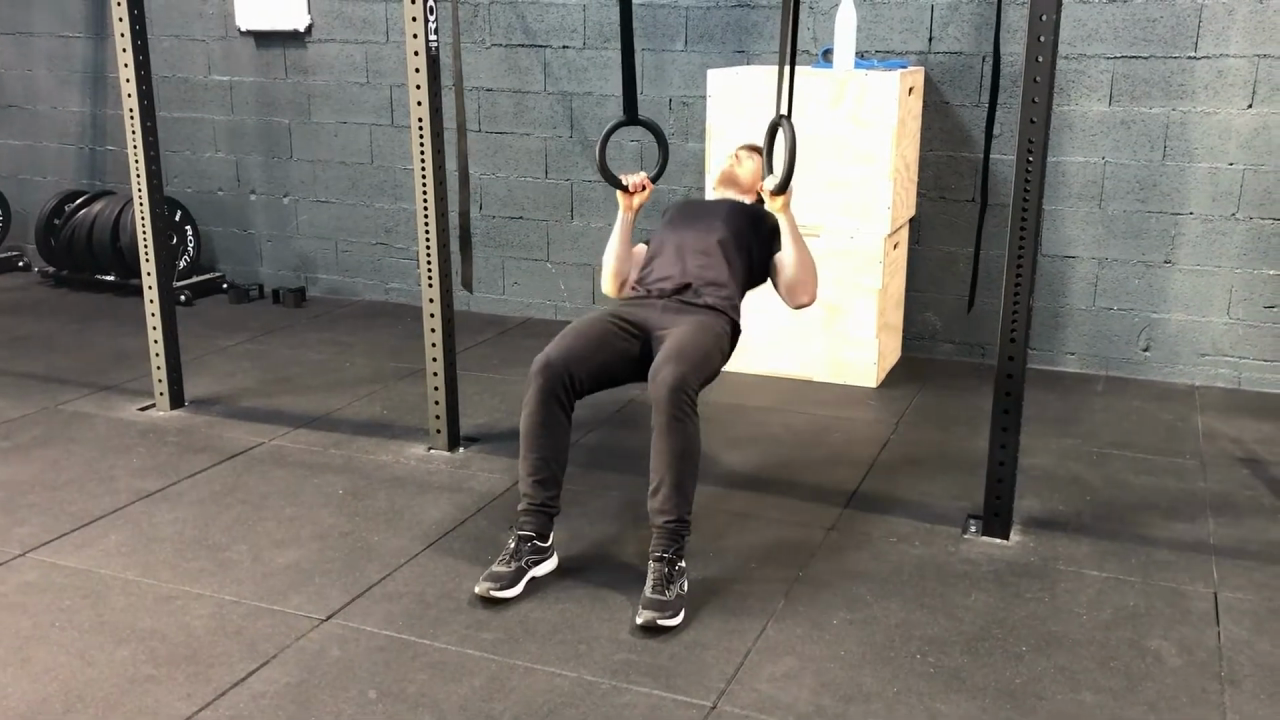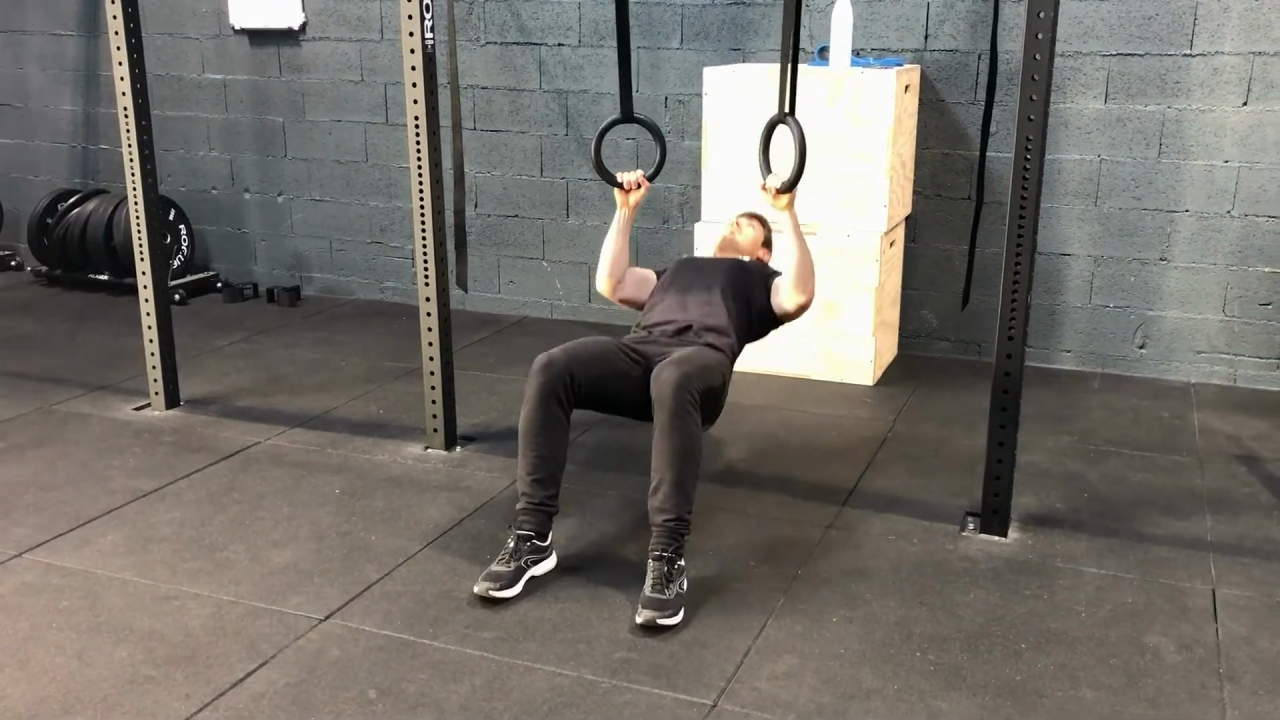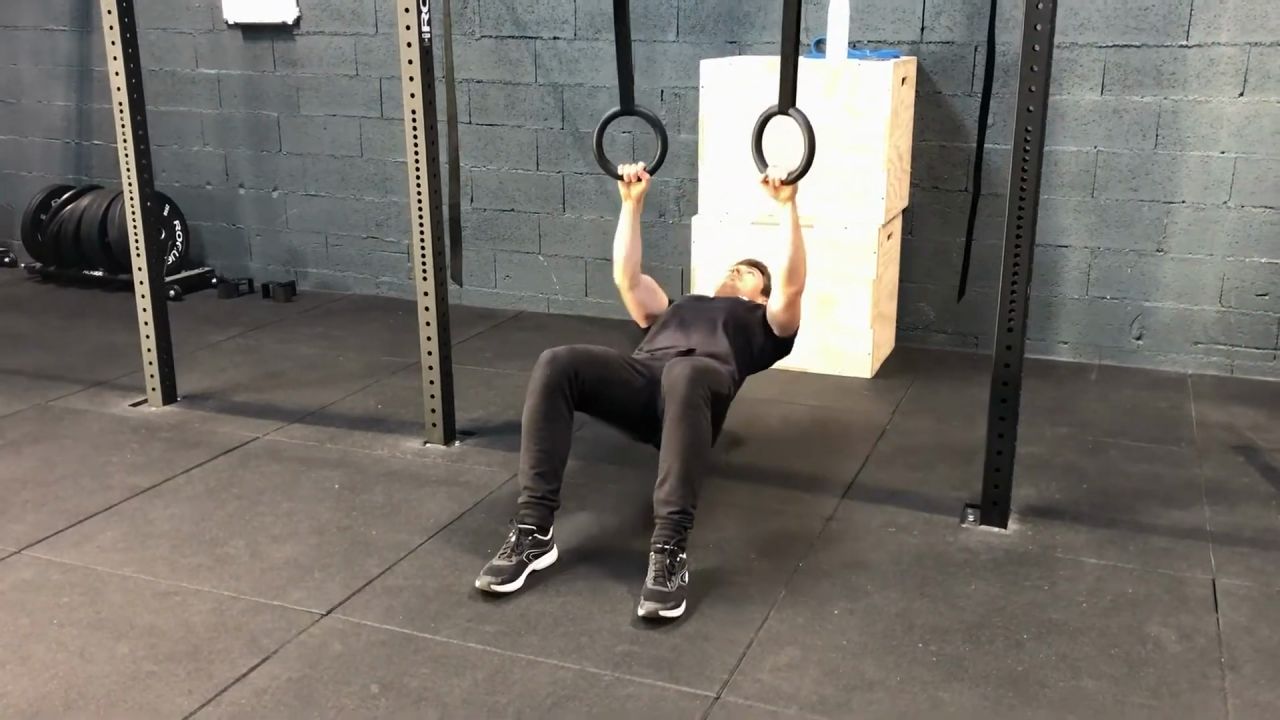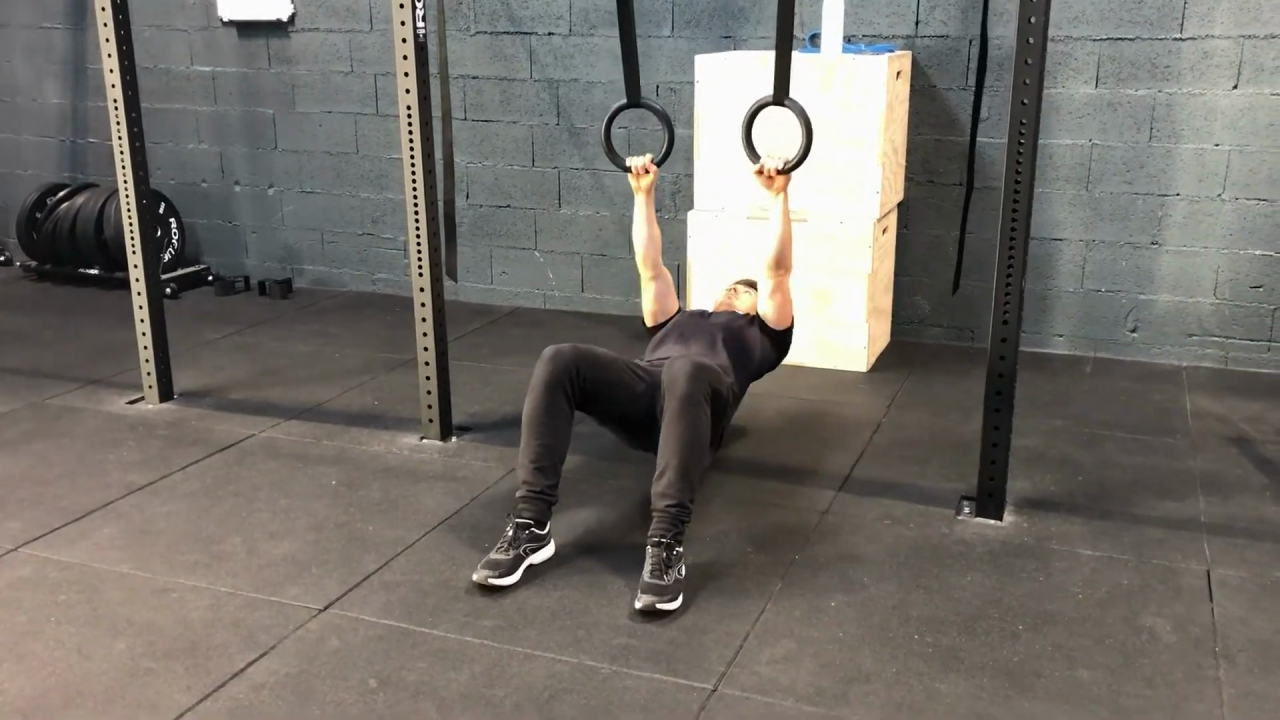
dt=0.3s
person 1, frame 1
left shoulder: (763, 225)
right shoulder: (676, 214)
left elbow: (802, 295)
right elbow: (614, 284)
left wrist: (783, 211)
right wrist: (627, 212)
left hip: (703, 318)
right hip: (638, 310)
left knee: (670, 383)
right knee: (549, 370)
left ankle: (668, 559)
right ankle: (534, 538)
person 1, frame 2
left shoulder: (761, 279)
right shoulder: (678, 267)
left elbow: (798, 297)
right elbow: (609, 284)
left wrist: (786, 214)
right wrist: (626, 210)
left hip: (702, 355)
right hip: (640, 349)
left knee: (673, 384)
right knee: (549, 371)
left ankle: (667, 557)
right ankle: (532, 536)
person 1, frame 3
left shoulder: (763, 326)
right shoulder: (678, 308)
left elbow: (791, 286)
right elbow: (627, 276)
left wrist: (786, 205)
right wrist: (632, 202)
left hip: (700, 386)
right hip: (642, 378)
left knee: (684, 377)
right knee: (555, 365)
left ankle: (669, 551)
right ankle: (533, 531)
person 1, frame 4
left shoulder: (761, 335)
right shoulder: (678, 320)
left elbow: (776, 272)
right elbow: (650, 268)
left wrist: (778, 195)
right wrist: (644, 193)
left hip: (700, 392)
right hip: (641, 390)
left knee: (685, 373)
right knee: (558, 362)
left ankle: (665, 544)
right ankle: (531, 524)
